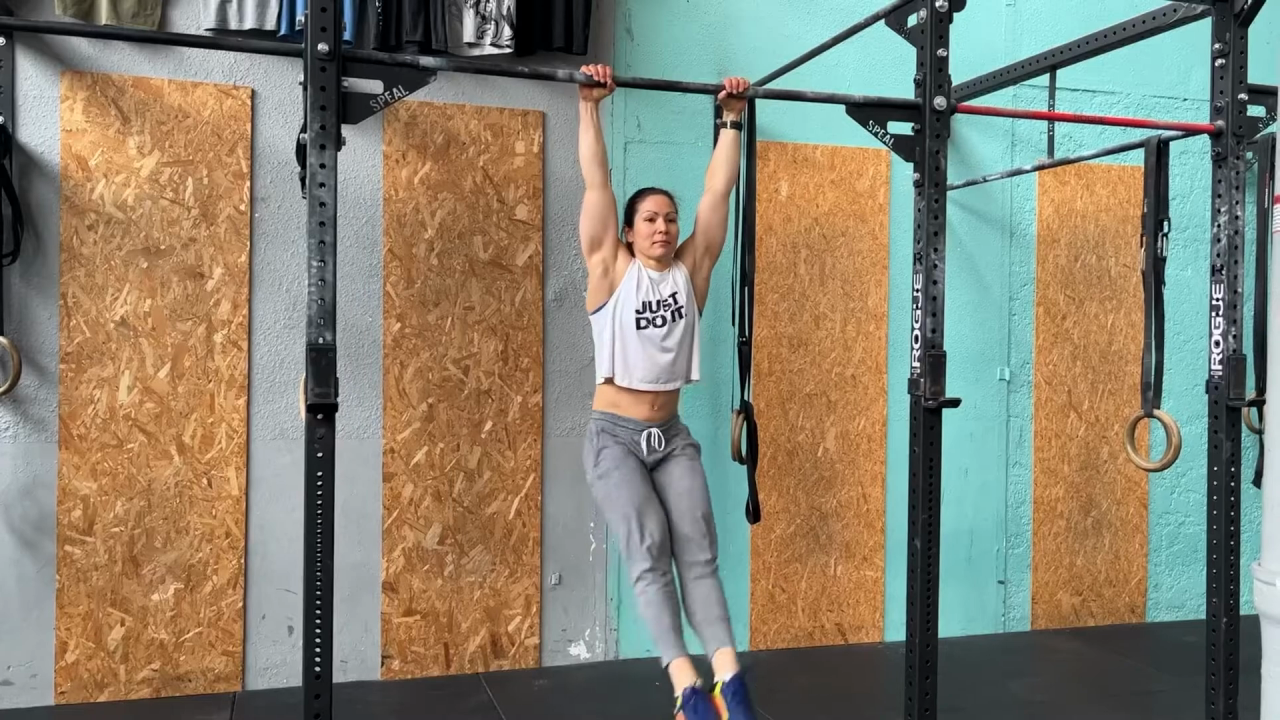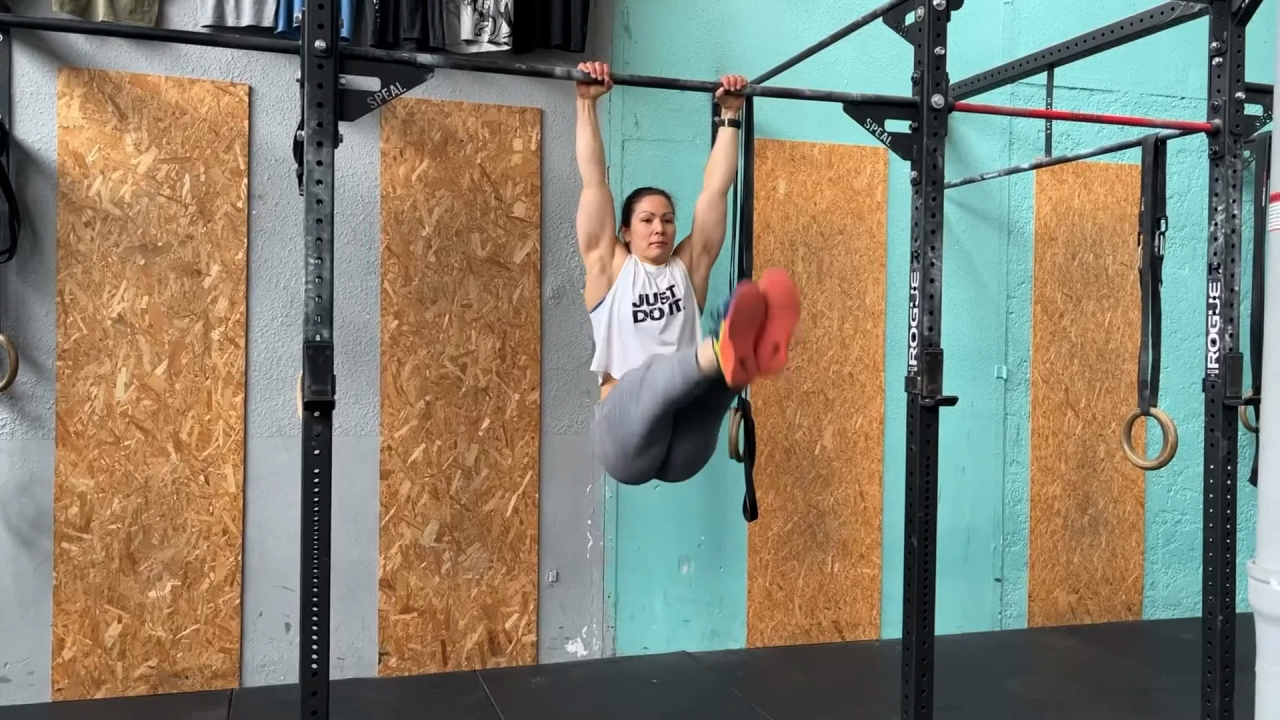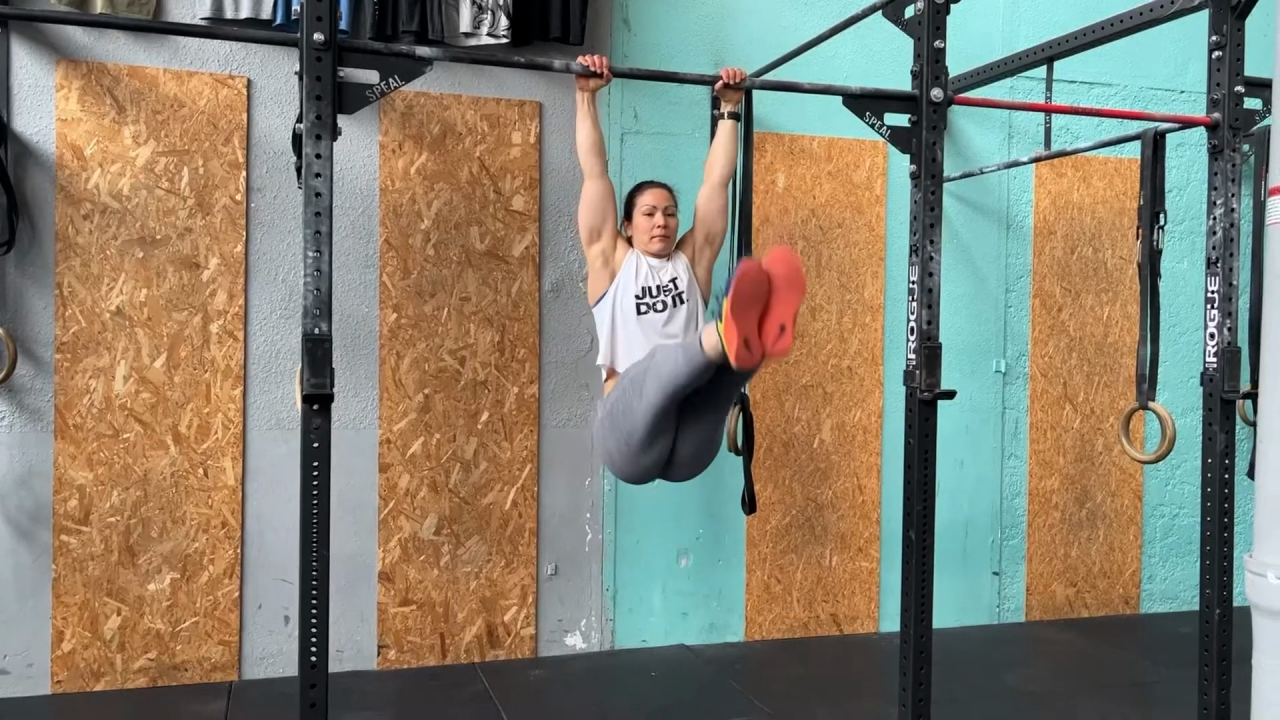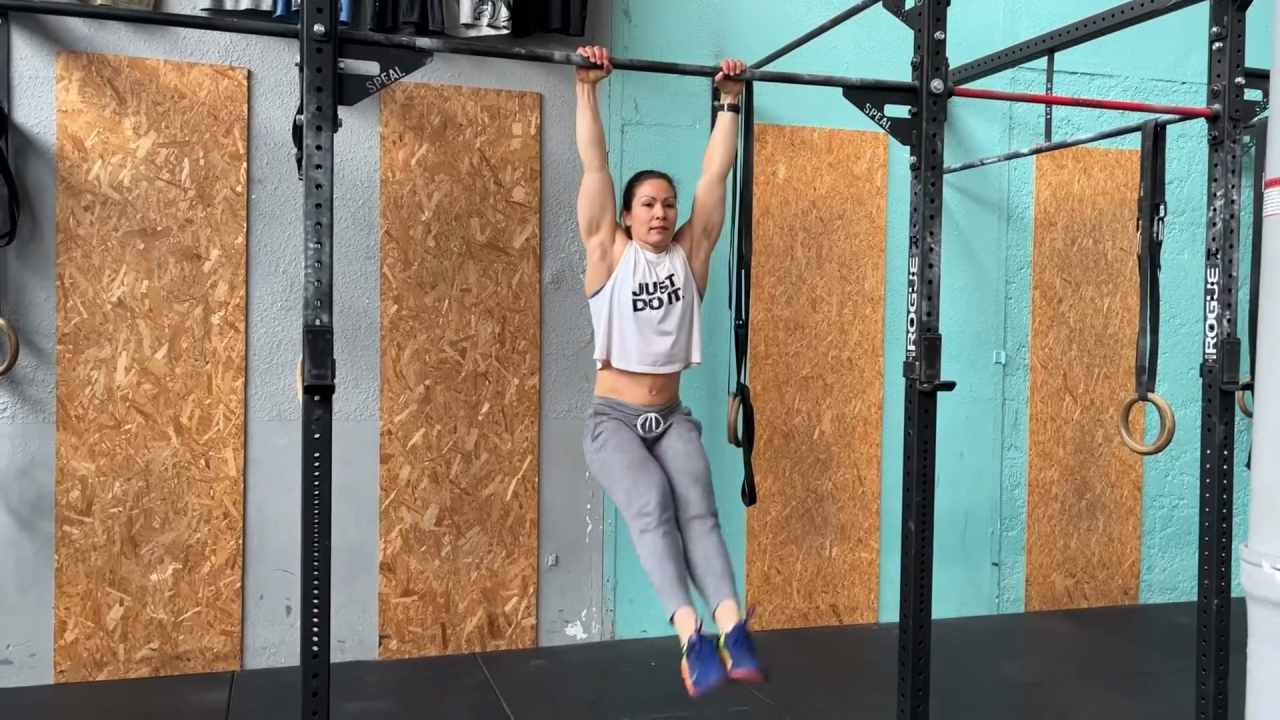
dt=0.5s
person 1, frame 1
left shoulder: (692, 270)
right shoulder: (611, 270)
left elbow: (718, 193)
right elbow: (597, 186)
left wrist: (731, 119)
right wrist: (589, 106)
left hip: (671, 437)
right hip: (615, 436)
left knee: (699, 556)
right knee: (648, 551)
person 1, frame 2
left shoulder: (689, 268)
right shoulder: (609, 268)
left elbow: (716, 189)
right elbow: (594, 180)
left wrist: (730, 115)
right wrist: (587, 103)
left hip: (685, 444)
right hip: (628, 437)
left knee: (708, 363)
right knee: (659, 371)
left ankle: (743, 349)
right ankle: (725, 352)
person 1, frame 3
left shoulder: (692, 262)
right shoulder: (612, 263)
left elbow: (717, 182)
right elbow: (595, 173)
left wrist: (729, 108)
right wrist: (586, 96)
left hip: (688, 445)
right hip: (632, 435)
left knee: (717, 349)
right knee: (662, 361)
left ankle: (754, 332)
right ankle: (729, 337)
person 1, frame 4
left shoulder: (689, 253)
right shoulder: (609, 253)
left elbow: (714, 177)
right elbow: (594, 168)
left wrist: (729, 102)
right wrist: (587, 89)
left hip: (672, 419)
right hip: (613, 419)
left knee: (698, 508)
right knee: (650, 504)
left ankle: (732, 633)
right ankle: (690, 633)
